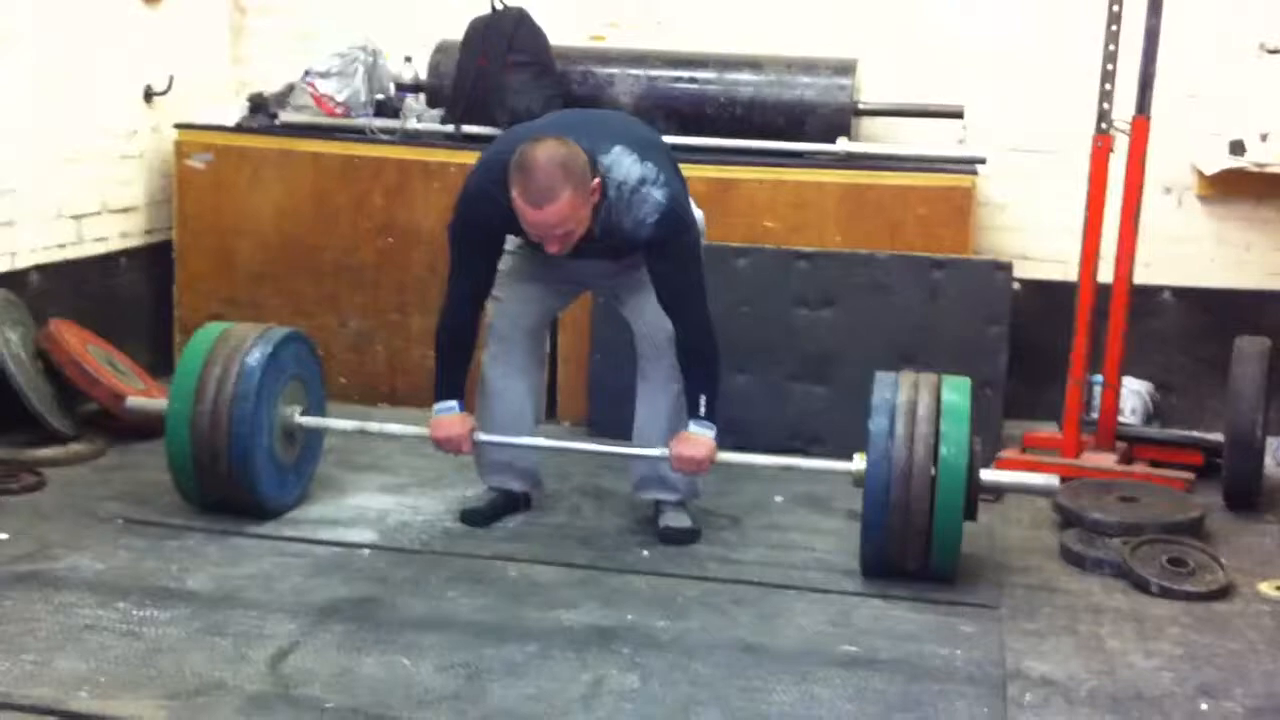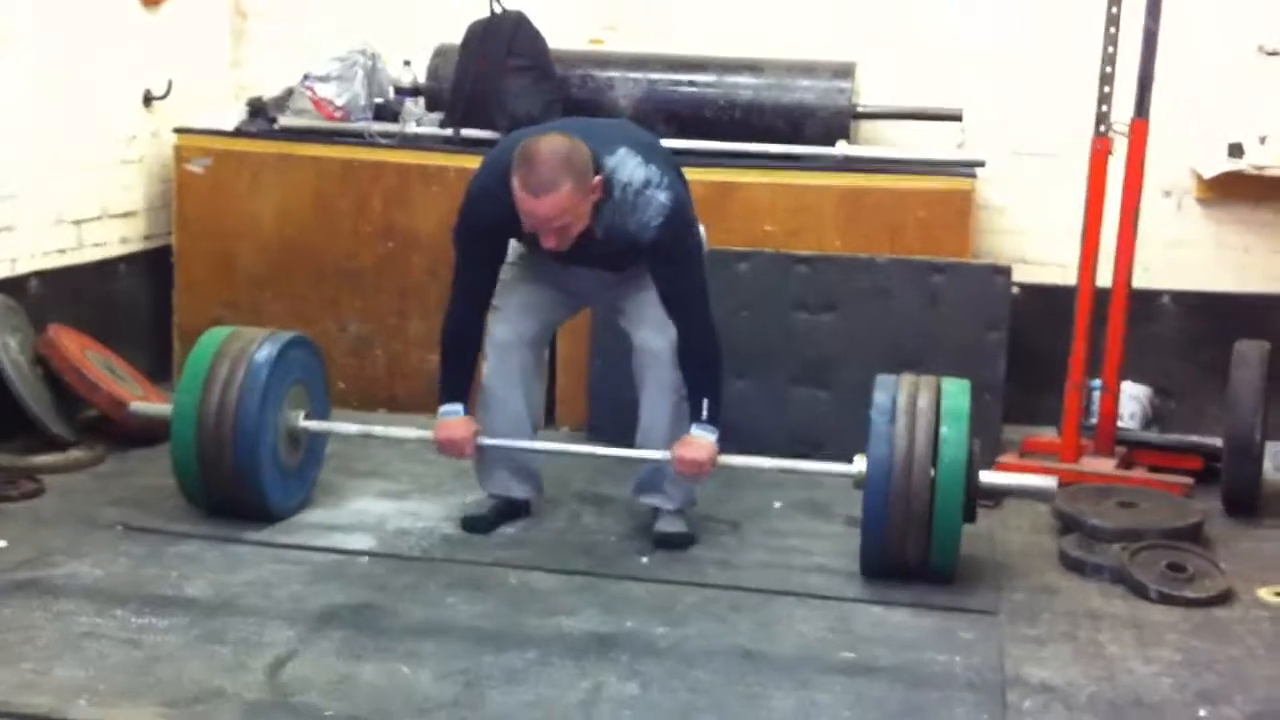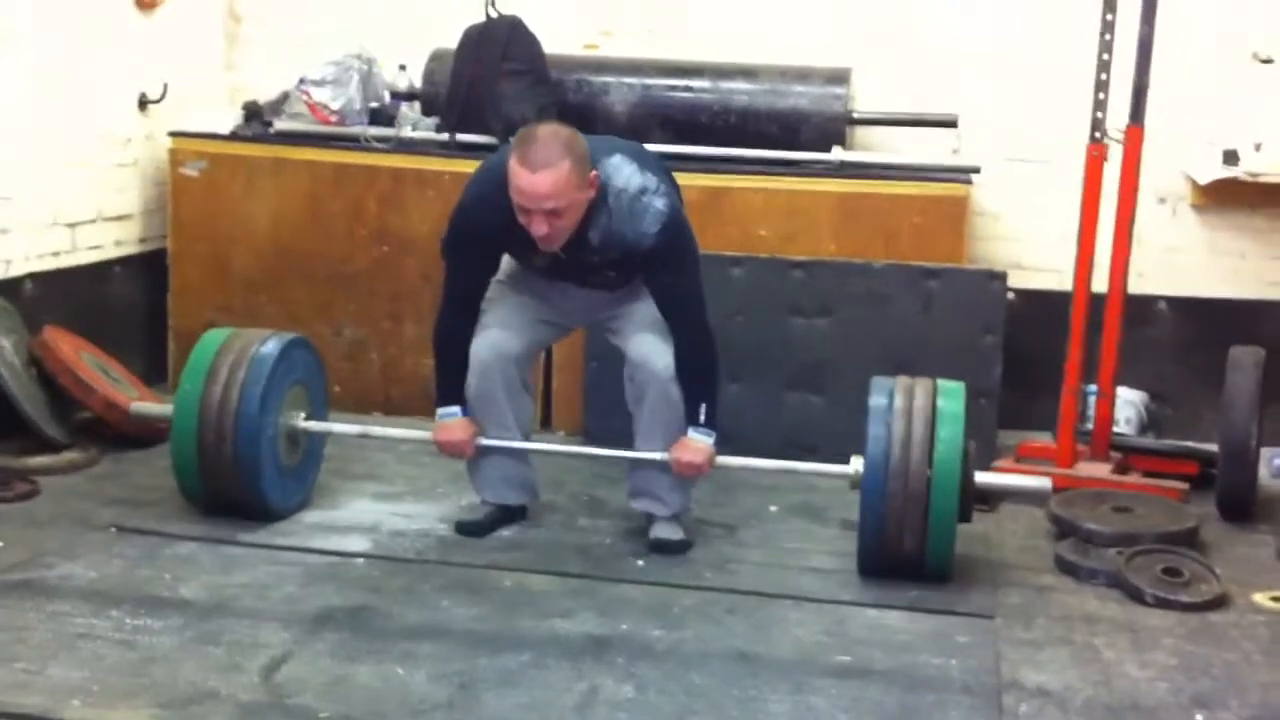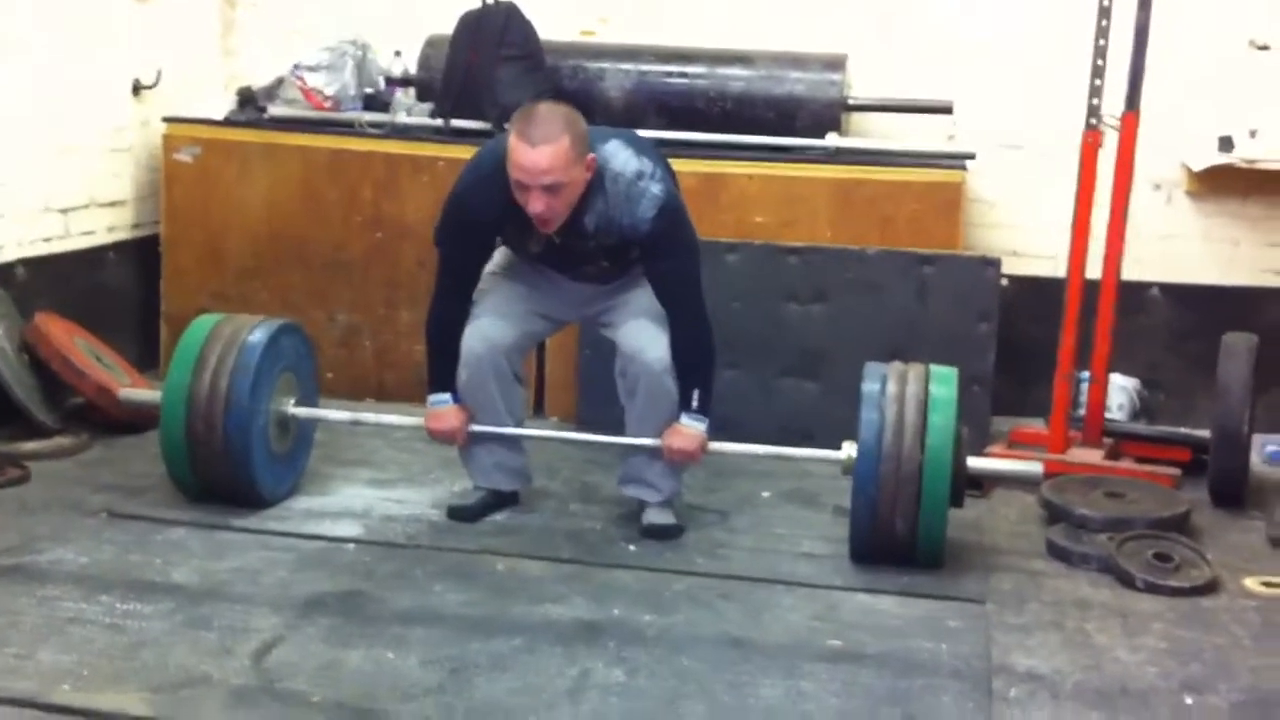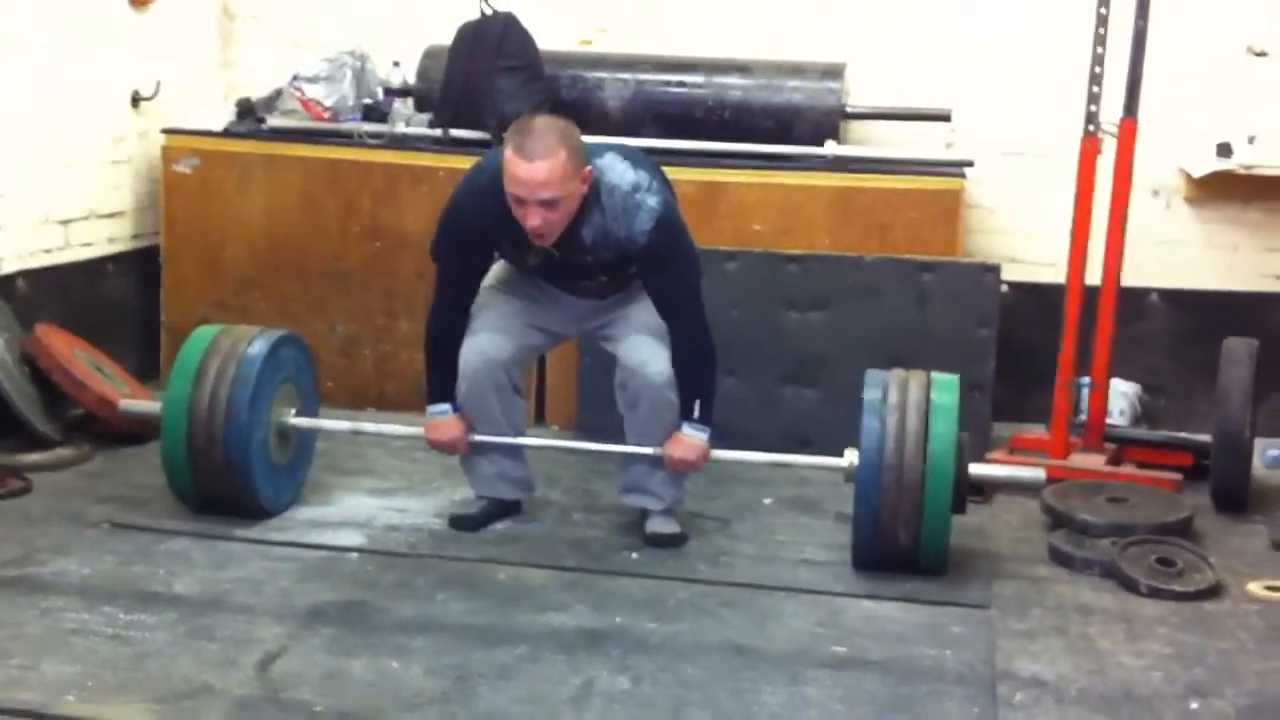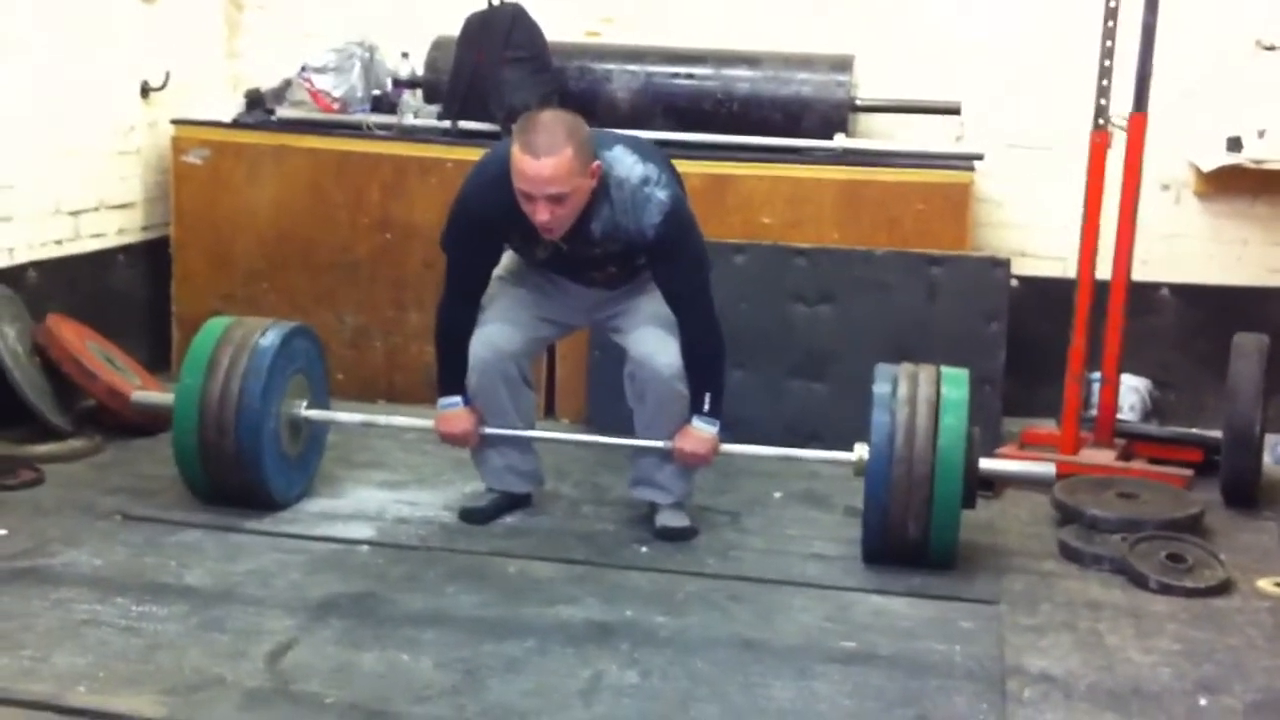
dt=0.5s
person 1, frame 1
left shoulder: (652, 201)
right shoulder: (487, 189)
left elbow: (689, 314)
right elbow: (465, 297)
left wrist: (701, 424)
right wrist: (447, 403)
left hip: (643, 251)
left knee: (663, 336)
right knee: (508, 330)
left ankle: (667, 494)
right ankle: (508, 482)
person 1, frame 2
left shoulder: (653, 200)
right shoulder: (492, 189)
left elbow: (692, 314)
right elbow: (469, 298)
left wrist: (703, 427)
right wrist: (452, 407)
left hip: (644, 266)
left knee: (663, 346)
right knee: (506, 337)
left ankle: (667, 499)
right ankle: (508, 488)
person 1, frame 3
left shoulder: (647, 206)
right shoulder: (486, 196)
left elbow: (690, 322)
right elbow: (459, 305)
left wrist: (700, 430)
right wrist: (451, 408)
left hip: (637, 285)
right hip: (538, 279)
left knee: (660, 364)
right knee: (489, 353)
left ankle: (663, 507)
right ankle: (503, 495)
person 1, frame 4
left shoulder: (644, 192)
right shoulder: (482, 182)
left elbow: (687, 306)
right elbow: (452, 290)
left wrist: (693, 416)
right wrist: (442, 395)
left hip: (631, 276)
right hip: (533, 270)
left knee: (655, 357)
right knee: (479, 346)
left ankle: (654, 494)
right ankle: (496, 481)
person 1, frame 5
left shoulder: (641, 204)
right shoulder: (478, 195)
left elbow: (687, 317)
right elbow: (450, 303)
left wrist: (695, 426)
right wrist: (441, 405)
left hip: (630, 291)
right hip: (532, 285)
left knee: (655, 371)
right knee: (478, 361)
left ankle: (655, 502)
right ankle: (499, 490)
person 1, frame 6
left shoulder: (650, 197)
right shoulder: (487, 187)
left elbow: (696, 309)
right elbow: (460, 296)
left wrist: (705, 420)
right wrist: (452, 398)
left hip: (639, 282)
right hip: (541, 276)
left knee: (664, 364)
right knee: (488, 352)
left ankle: (664, 495)
right ankle: (509, 482)
